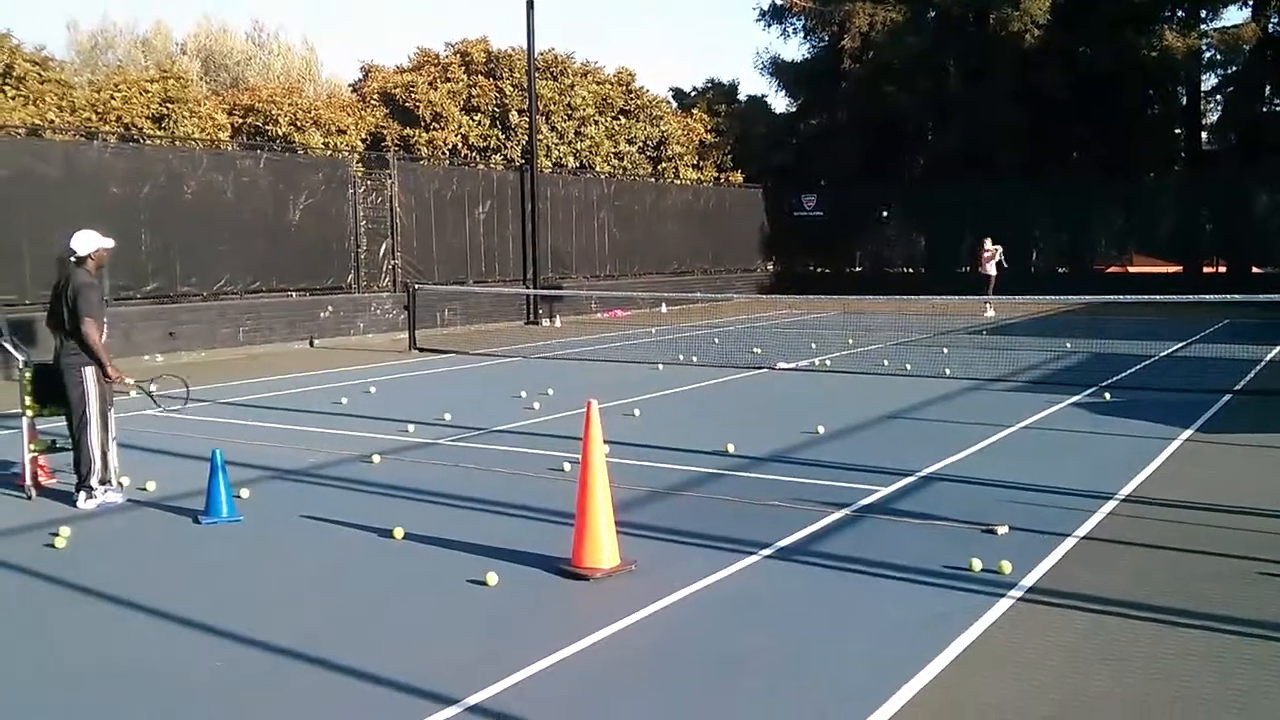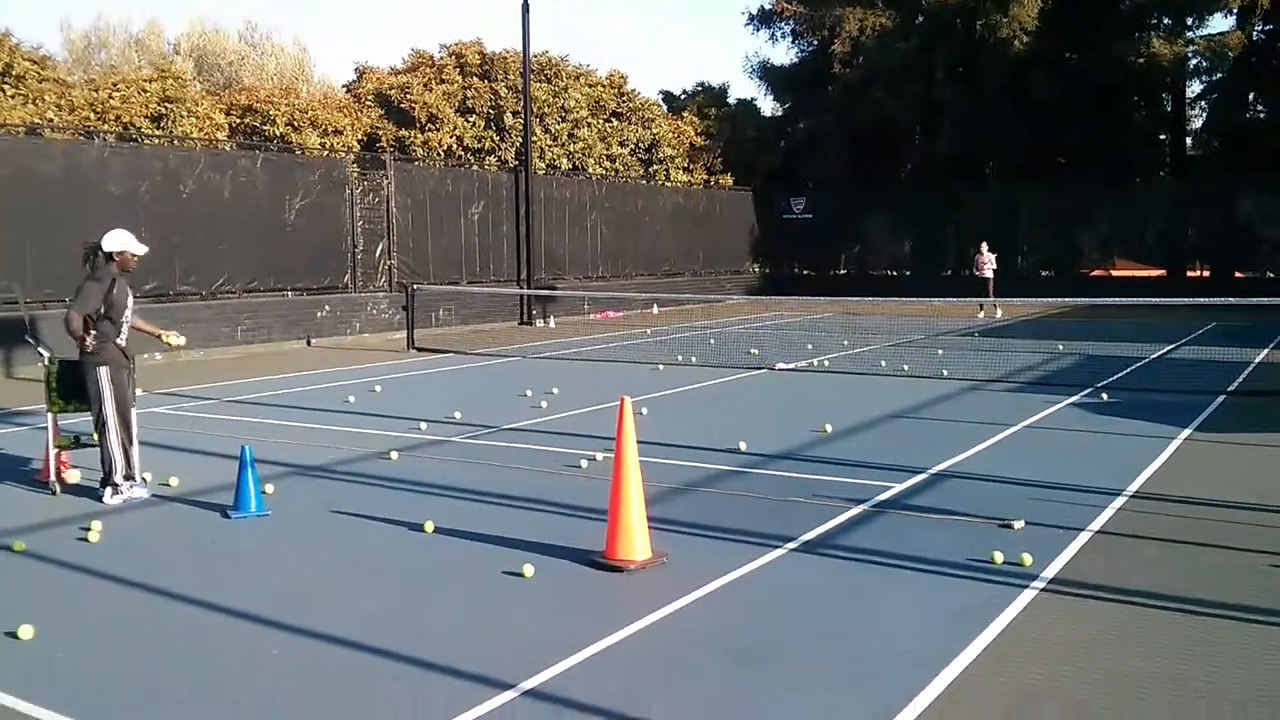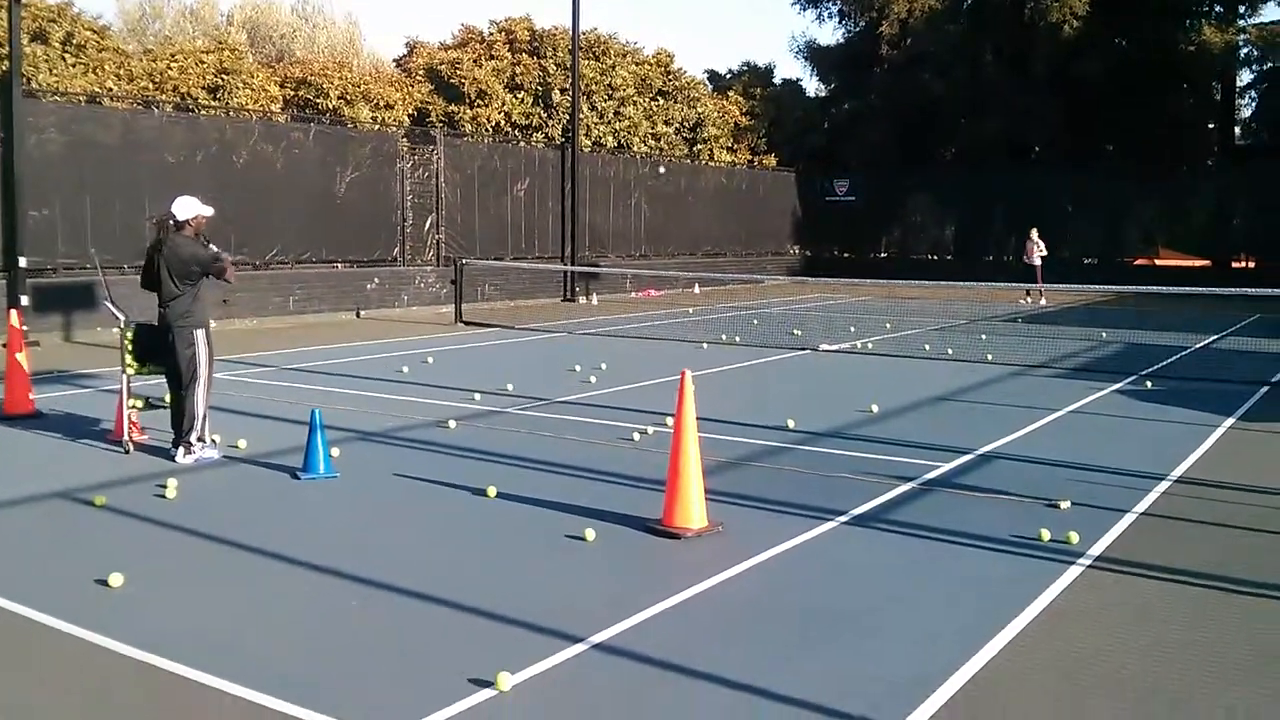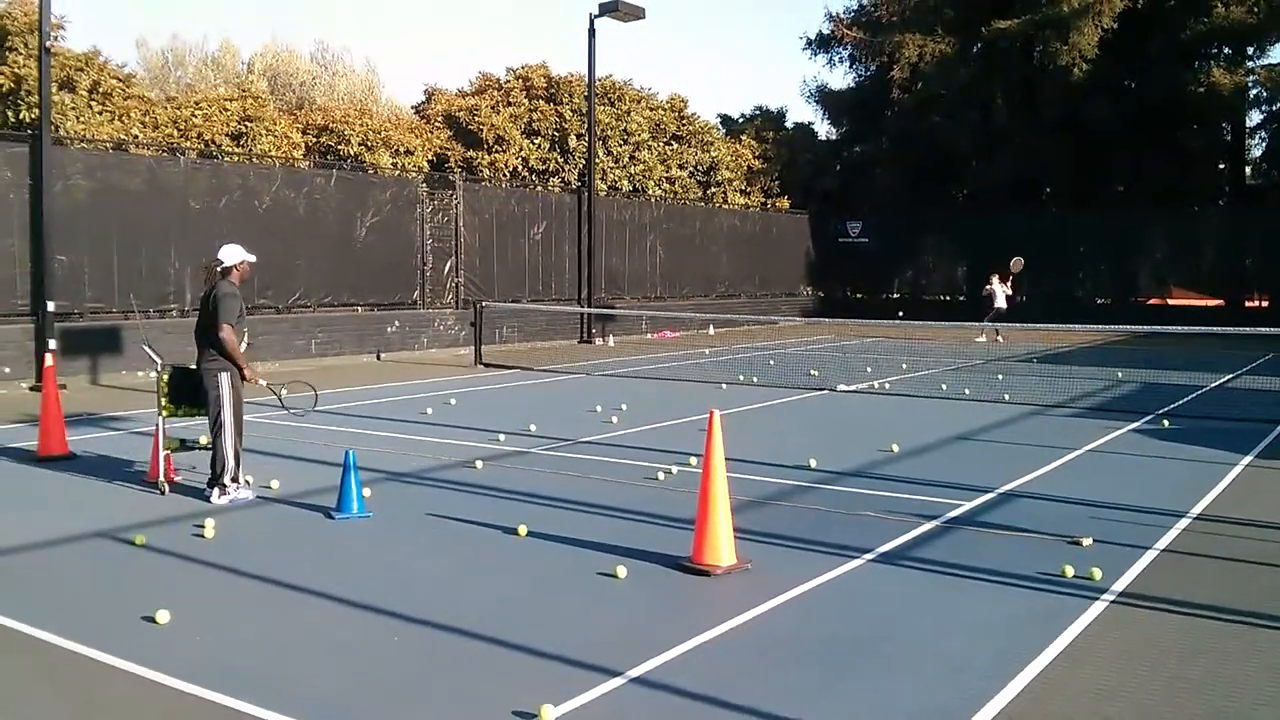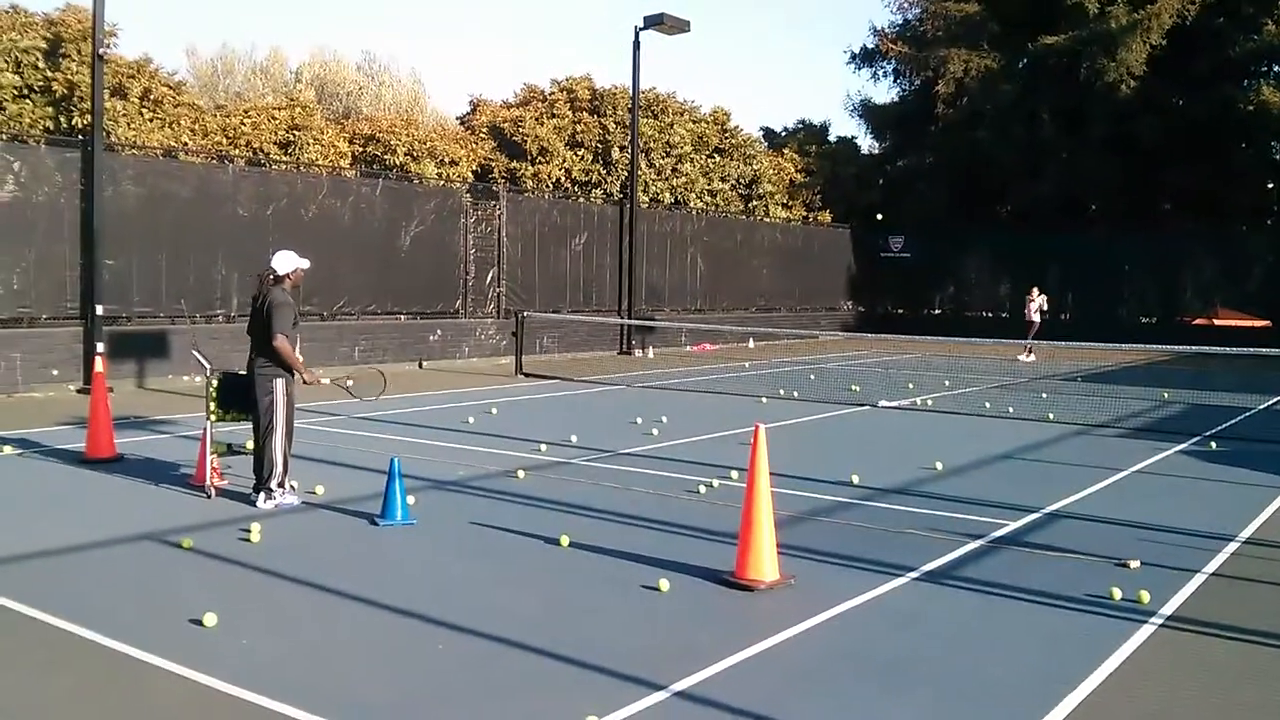
dt=1s
person 1, frame 1
left shoulder: (67, 280)
right shoulder: (87, 283)
left elbow: (52, 321)
right elbow: (88, 327)
right wrist: (108, 364)
left hip: (72, 362)
right hip: (84, 365)
left knee: (98, 425)
right knee: (91, 427)
left ankle: (101, 483)
right ankle: (89, 491)
person 1, frame 2
left shoulder: (119, 280)
right shoulder: (96, 282)
right elbow: (72, 315)
left wrist: (157, 332)
right wrist: (81, 336)
left hip: (120, 360)
right hip: (103, 363)
left knee: (125, 422)
right knee: (113, 424)
left ankle: (125, 478)
right ankle: (115, 487)
person 1, frame 3
left shoulder: (158, 246)
right shoulder: (196, 250)
left elbow: (147, 282)
right elbow: (229, 275)
right wrist: (221, 258)
left hip: (169, 323)
right hip: (192, 326)
left knee: (179, 385)
right knee: (196, 384)
left ankle: (183, 439)
right ankle: (189, 446)
person 1, frame 4
left shoulder: (213, 291)
right shoulder: (229, 293)
left elbow: (200, 332)
right elbow: (225, 333)
right wrist: (245, 366)
left hip: (211, 367)
right hip: (223, 369)
left knee: (223, 427)
right knee: (228, 428)
left ankle: (219, 481)
right ankle: (224, 488)
person 1, frame 5
left shoulder: (264, 296)
right shoulder: (282, 301)
right elbow: (279, 342)
right wrist: (302, 370)
left hip: (261, 371)
right hip: (275, 374)
left knee: (266, 431)
right knee: (277, 433)
left ankle: (263, 485)
right ankle: (272, 492)
